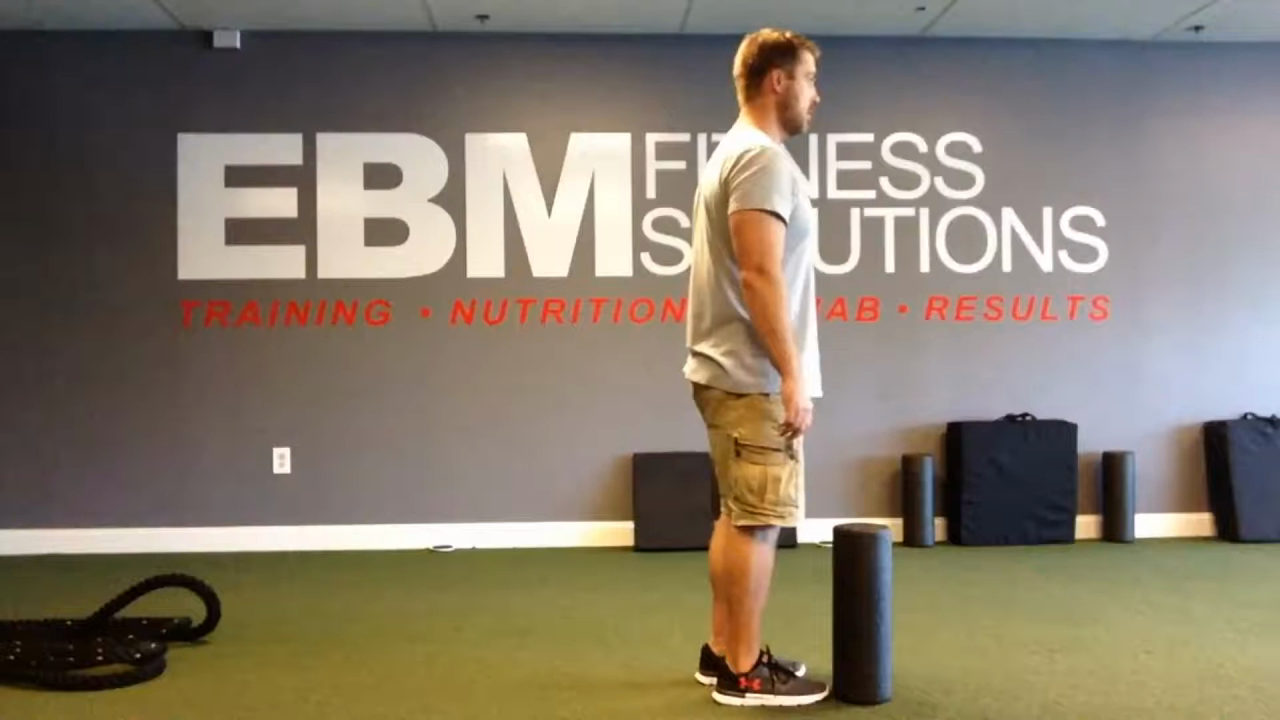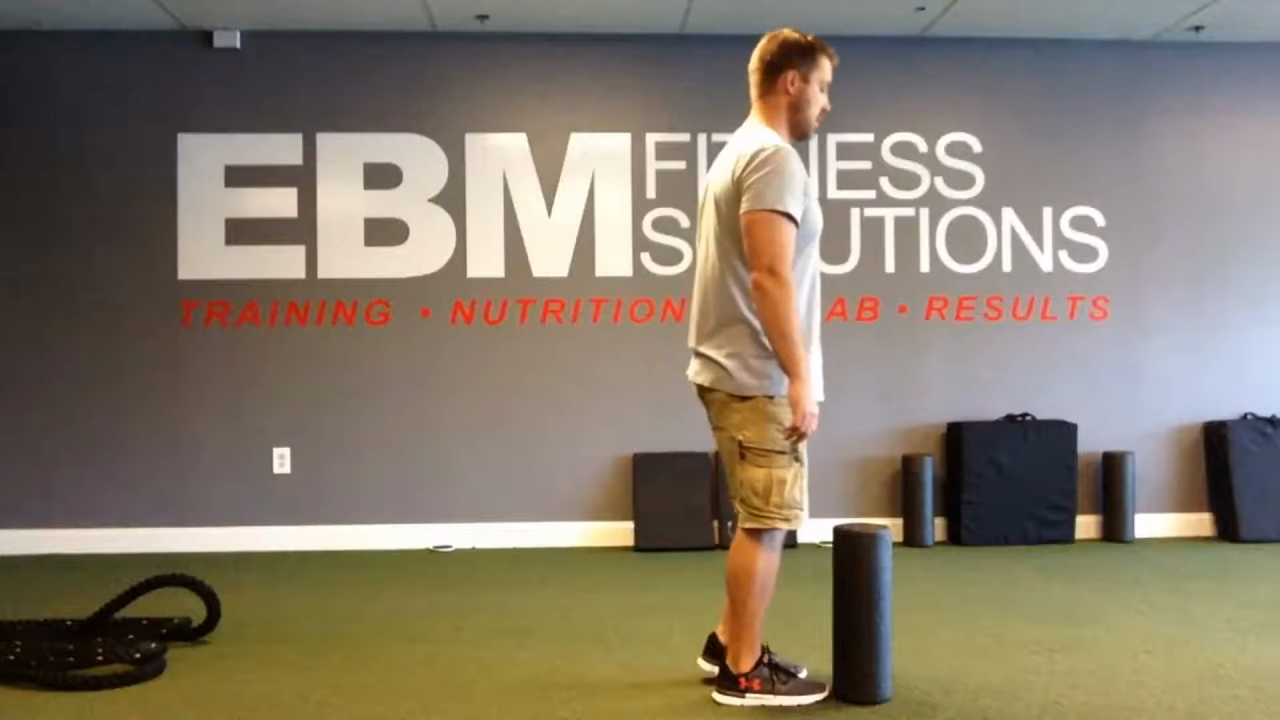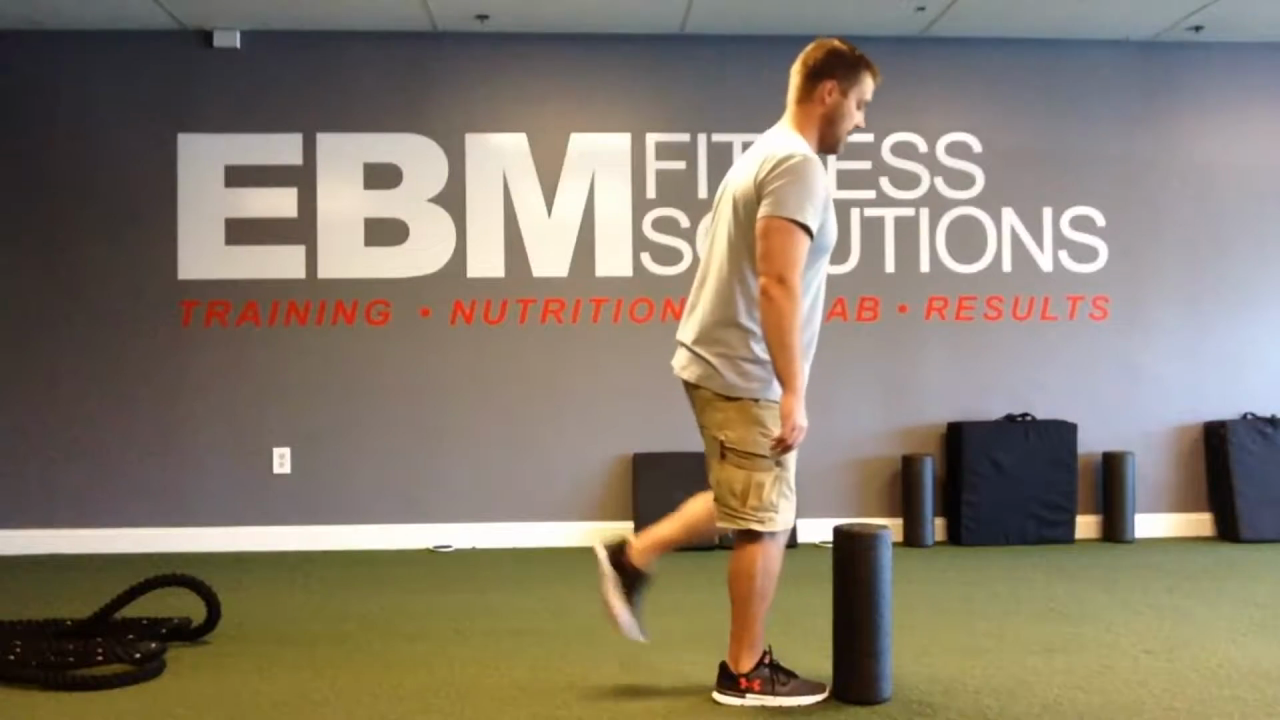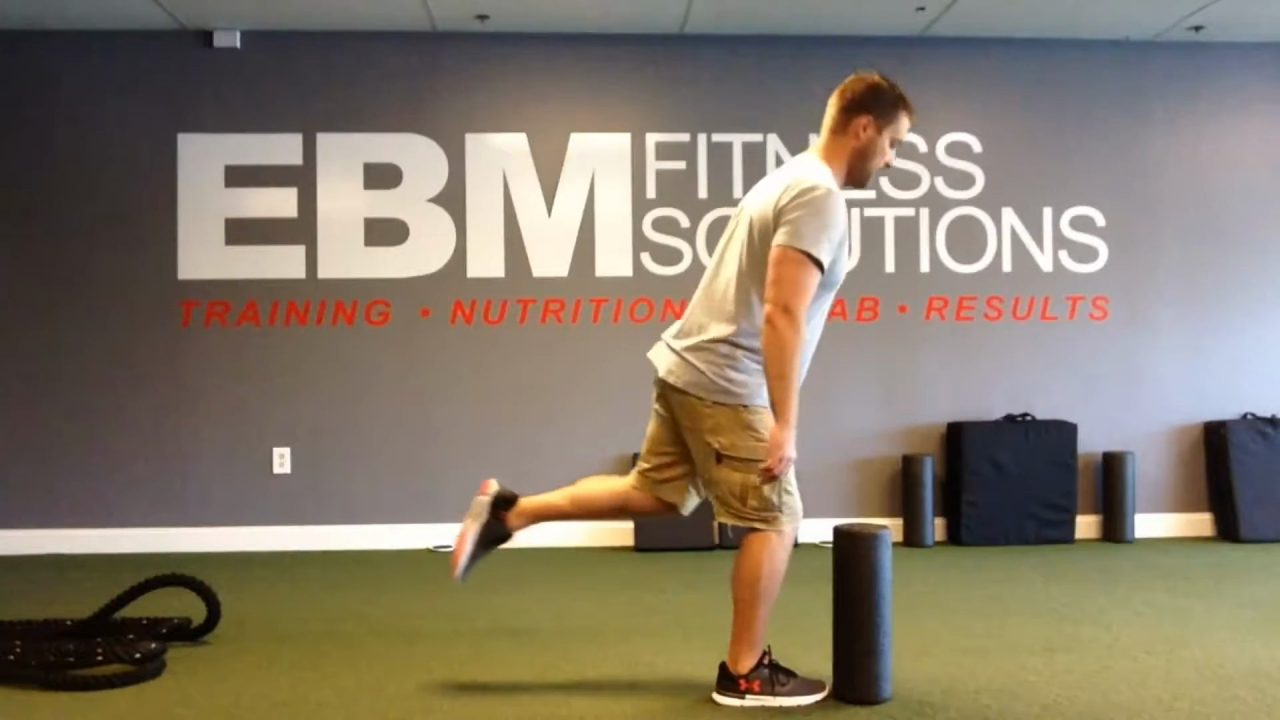
dt=0.4s
person 1, frame 1
left shoulder: (736, 154)
right shoulder: (761, 157)
right elbow: (759, 277)
right wrist: (792, 375)
left hip: (729, 370)
right hip: (753, 376)
left knee: (738, 516)
right knee: (758, 519)
left ankle: (724, 649)
right ankle: (745, 671)
person 1, frame 2
left shoulder: (740, 153)
right shoulder: (771, 157)
right elbow: (770, 278)
right wrist: (799, 379)
left hip: (733, 369)
right hip: (756, 377)
left knee: (759, 517)
right knee: (767, 521)
left ankle: (729, 643)
right ankle: (744, 672)
person 1, frame 3
left shoulder: (766, 153)
right shoulder: (797, 164)
right elbow: (778, 285)
right wrist: (793, 393)
left hip: (723, 361)
right hip: (743, 372)
left knee: (751, 504)
right knee: (764, 519)
left ankle: (632, 558)
right ankle: (745, 672)
person 1, frame 4
left shoulder: (791, 178)
right shoulder: (820, 197)
right elbow: (781, 315)
left wrist: (775, 415)
right wrist: (784, 424)
left hip: (690, 366)
right hip: (722, 380)
left knee: (653, 493)
right knee: (774, 519)
left ankle: (509, 512)
right ankle: (746, 673)
